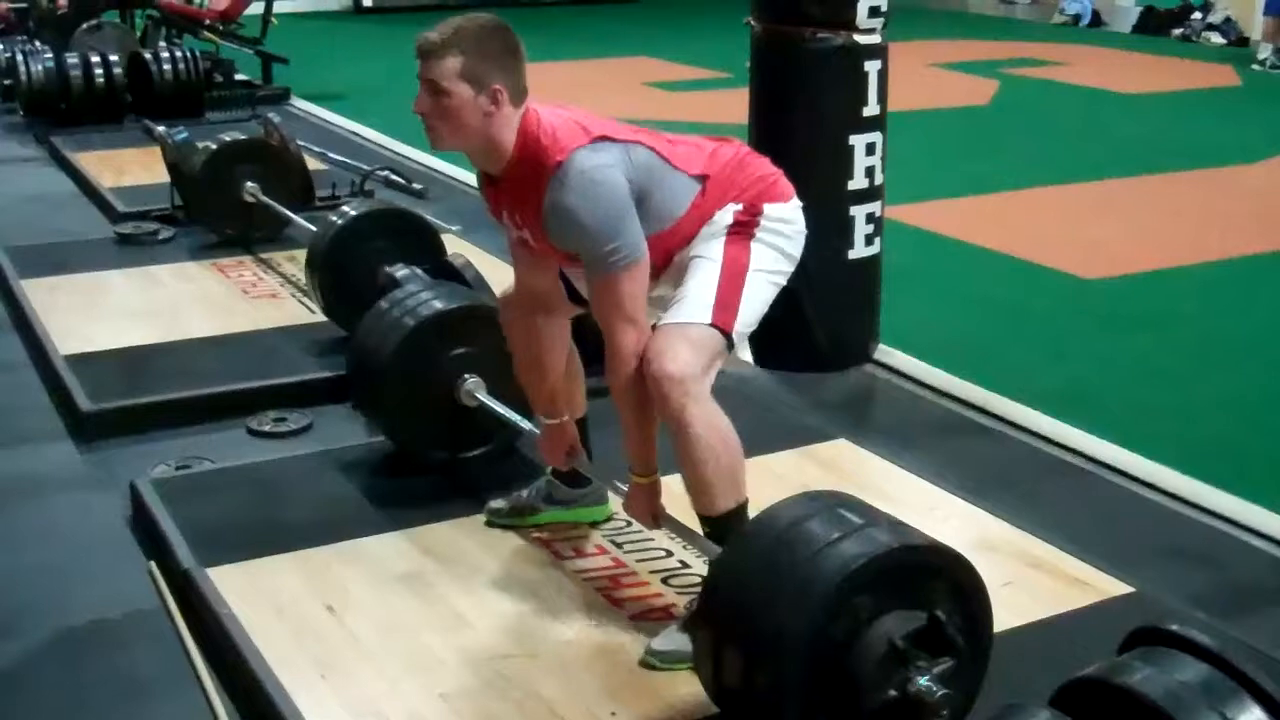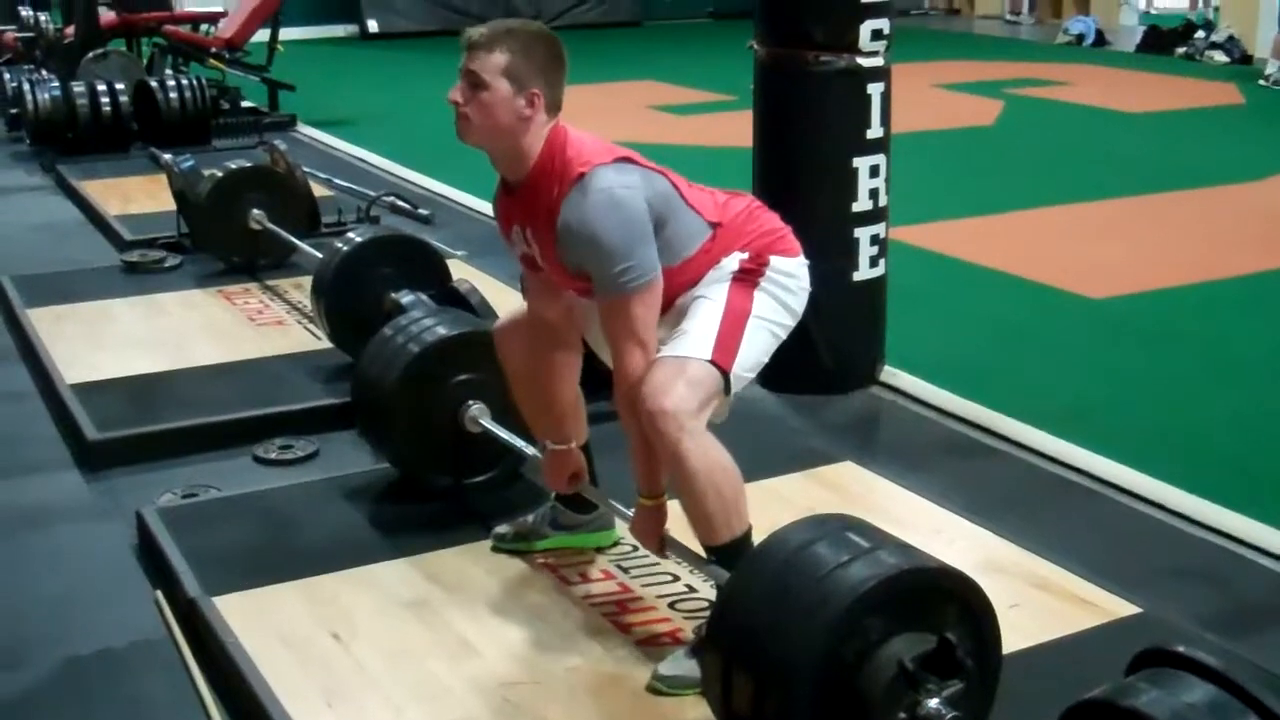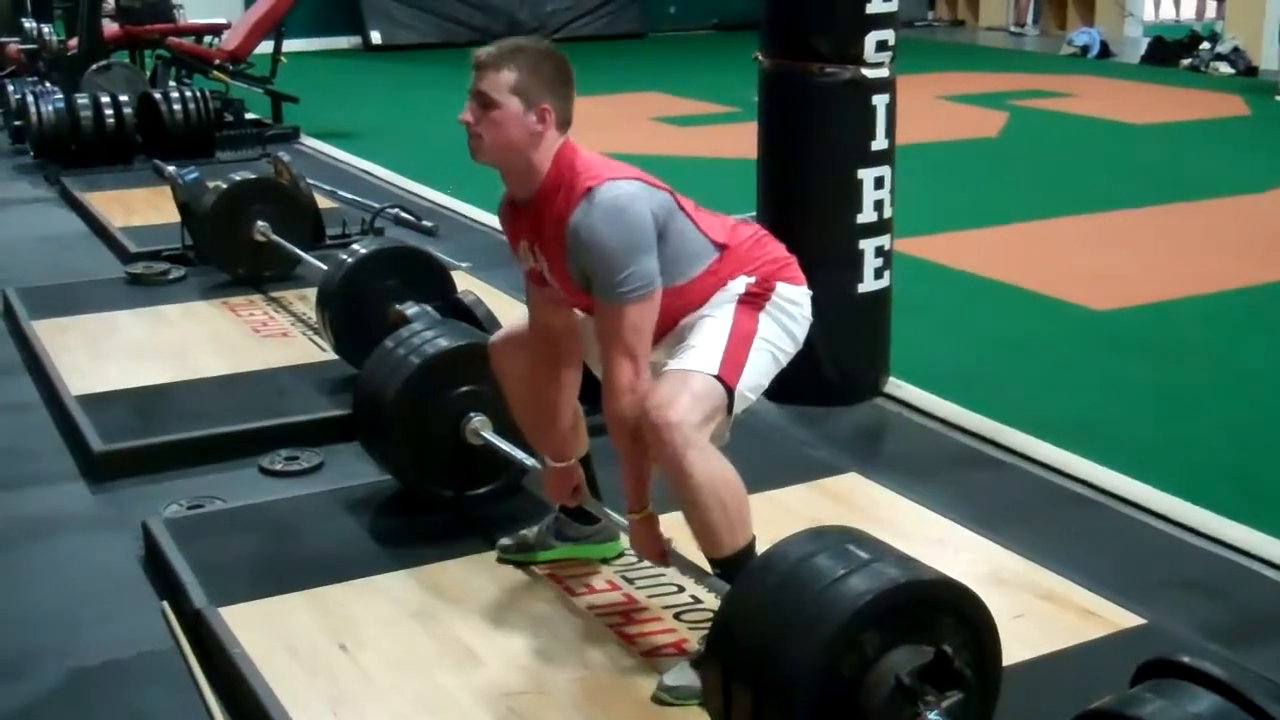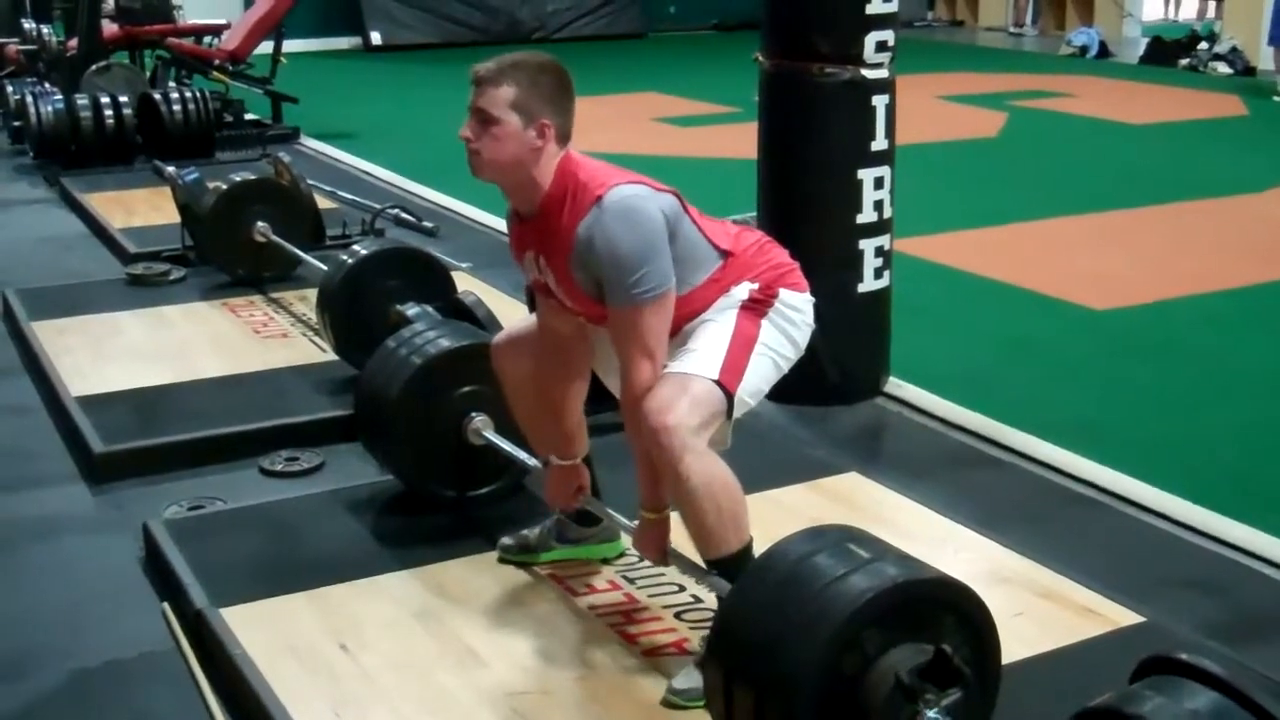
dt=0.7s
person 1, frame 1
left shoulder: (579, 177)
right shoulder: (500, 167)
left elbow: (626, 339)
right elbow: (542, 297)
left wrist: (643, 476)
right wrist: (552, 417)
left hip: (747, 217)
right hip: (665, 223)
left knee: (671, 370)
right knee: (516, 309)
right ankle: (574, 484)
person 1, frame 2
left shoulder: (597, 197)
right shoulder: (515, 189)
left elbow: (633, 362)
right elbow: (553, 322)
left wrist: (650, 499)
right wrist: (559, 445)
left hip: (753, 265)
right hip: (668, 274)
left knee: (667, 404)
right knee: (516, 337)
right ankle: (578, 510)
person 1, frame 3
left shoulder: (605, 208)
right shoulder: (521, 204)
left elbow: (625, 375)
right elbow: (553, 335)
left wrist: (640, 511)
right wrist: (560, 459)
left hip: (753, 293)
right hip: (674, 301)
left knee: (671, 418)
right knee: (513, 351)
right ankle: (581, 521)
person 1, frame 4
left shoulder: (614, 215)
right shoulder: (526, 213)
left elbow: (641, 374)
right elbow: (560, 338)
left wrist: (653, 513)
right wrist: (564, 459)
left hip: (756, 298)
right hip: (665, 307)
left knee: (670, 422)
right knee: (515, 352)
right ankle: (584, 524)
